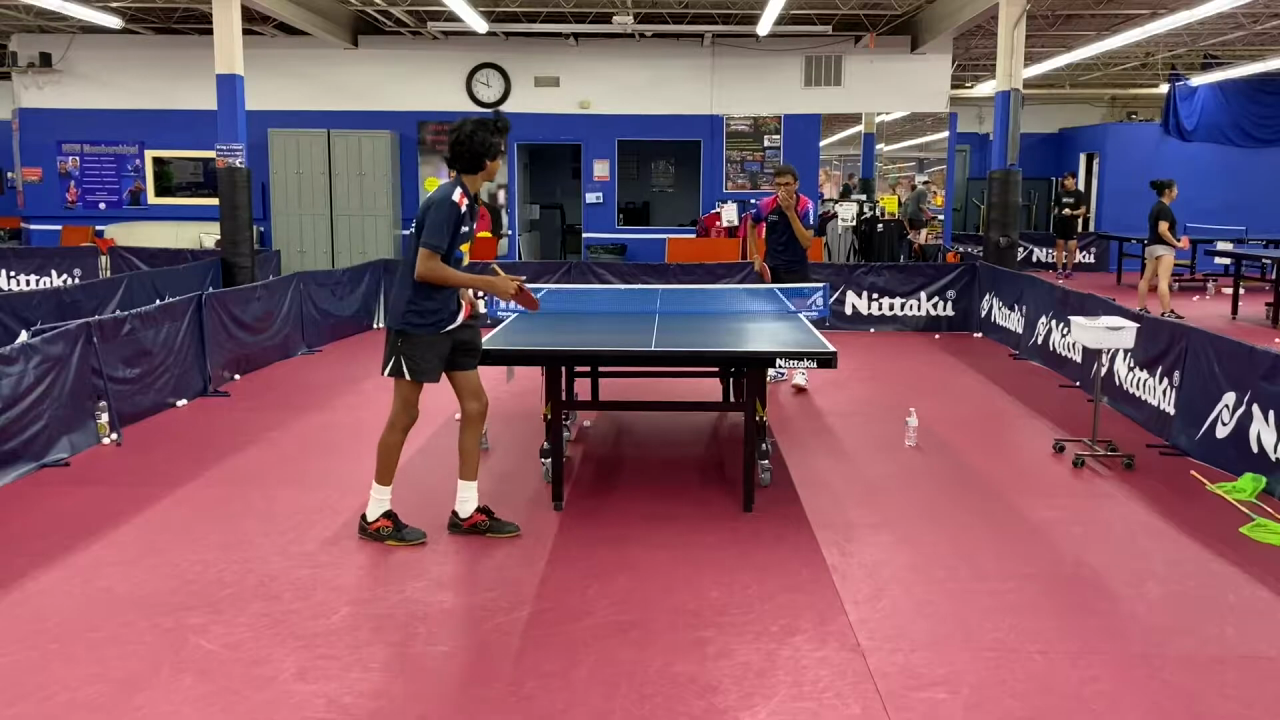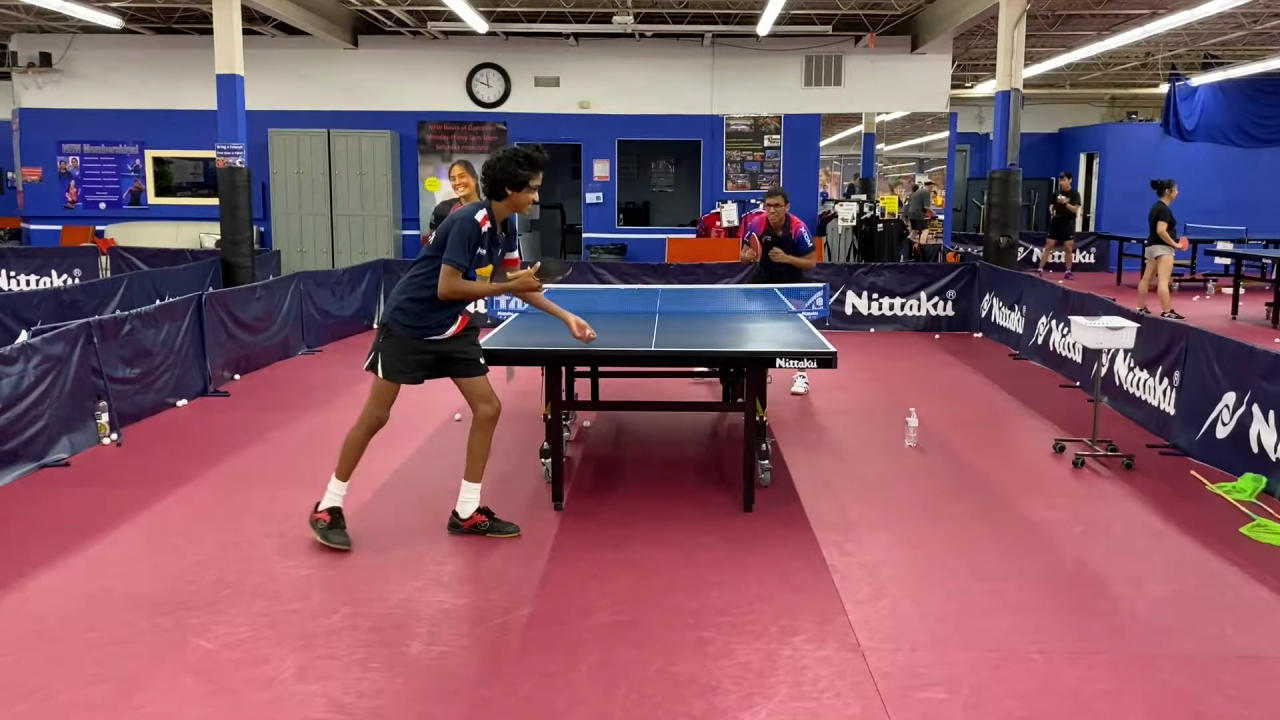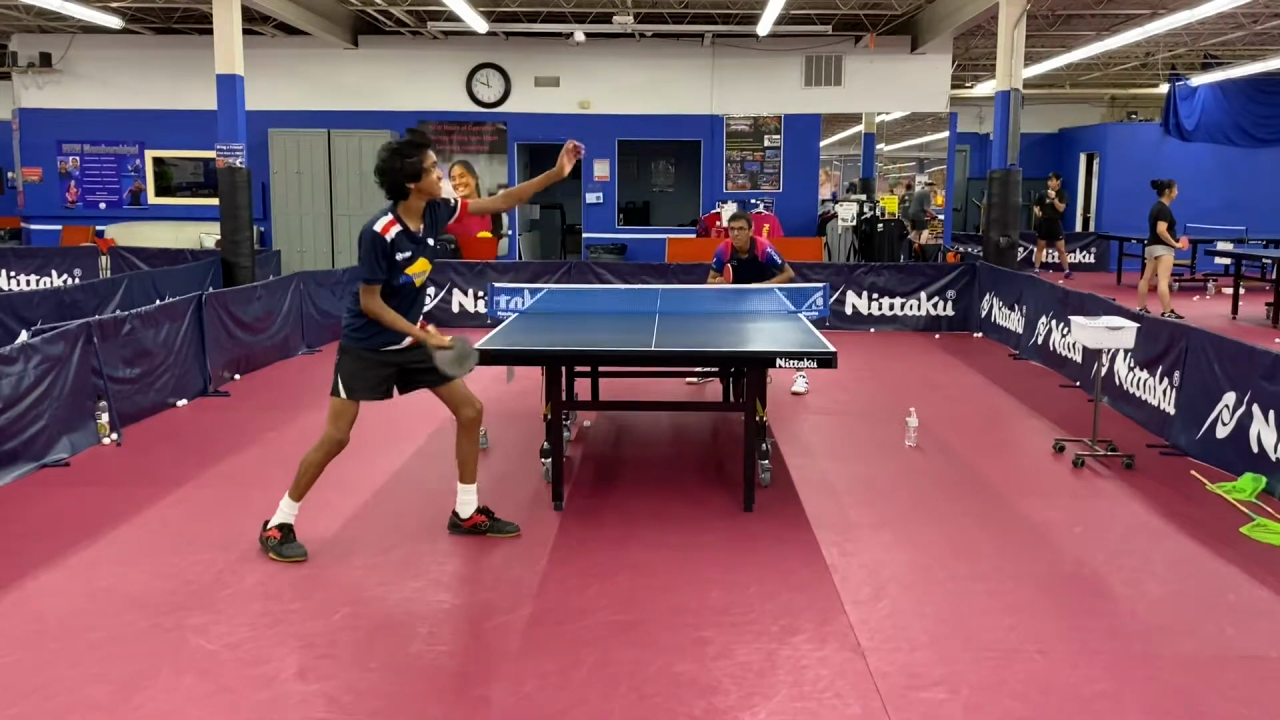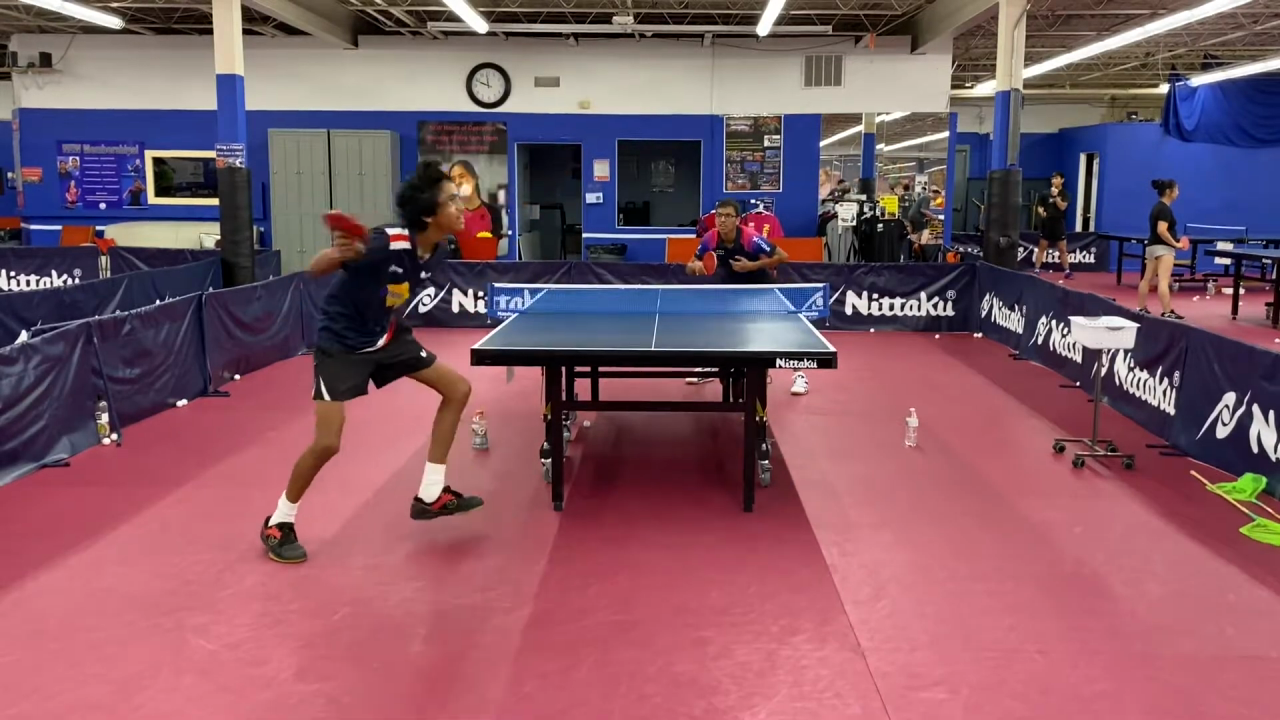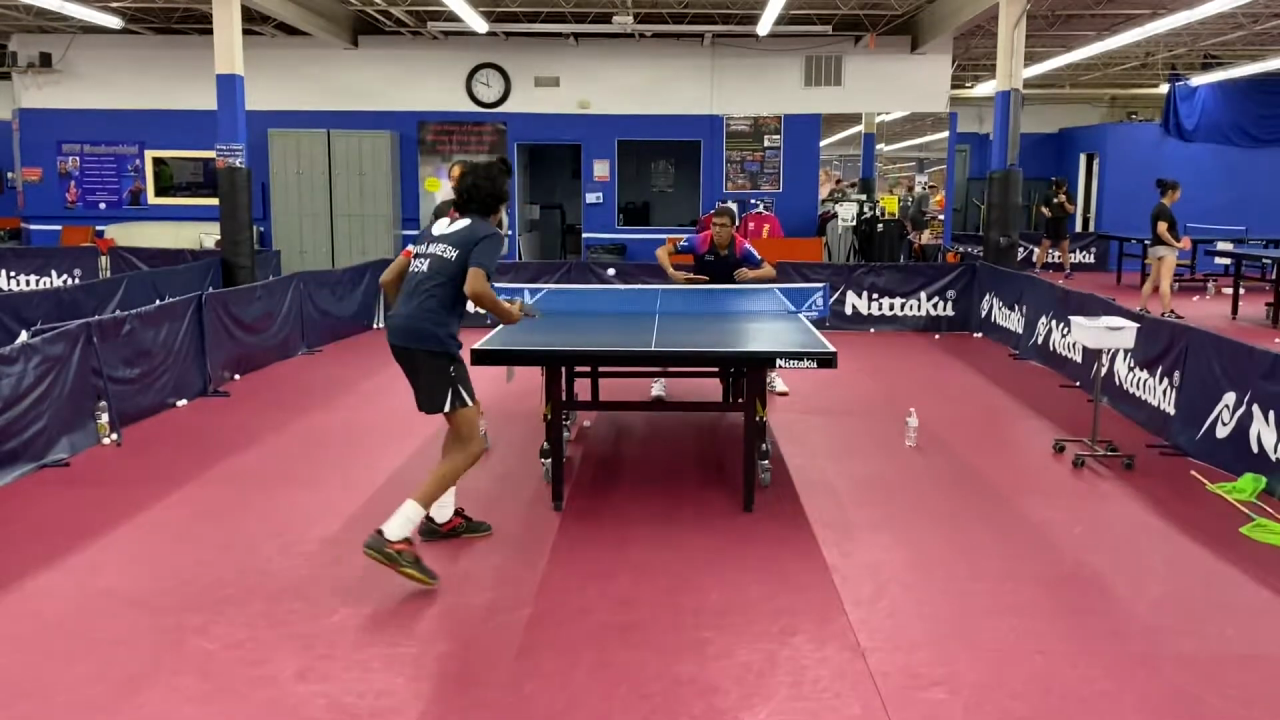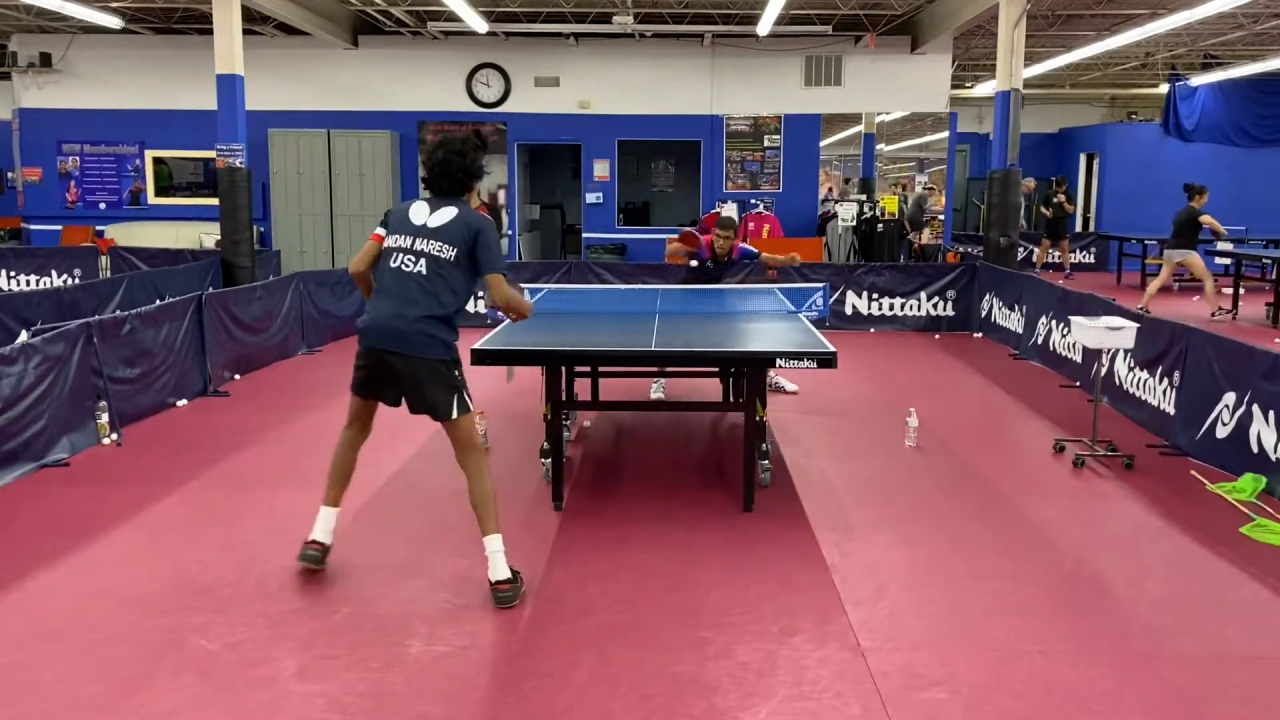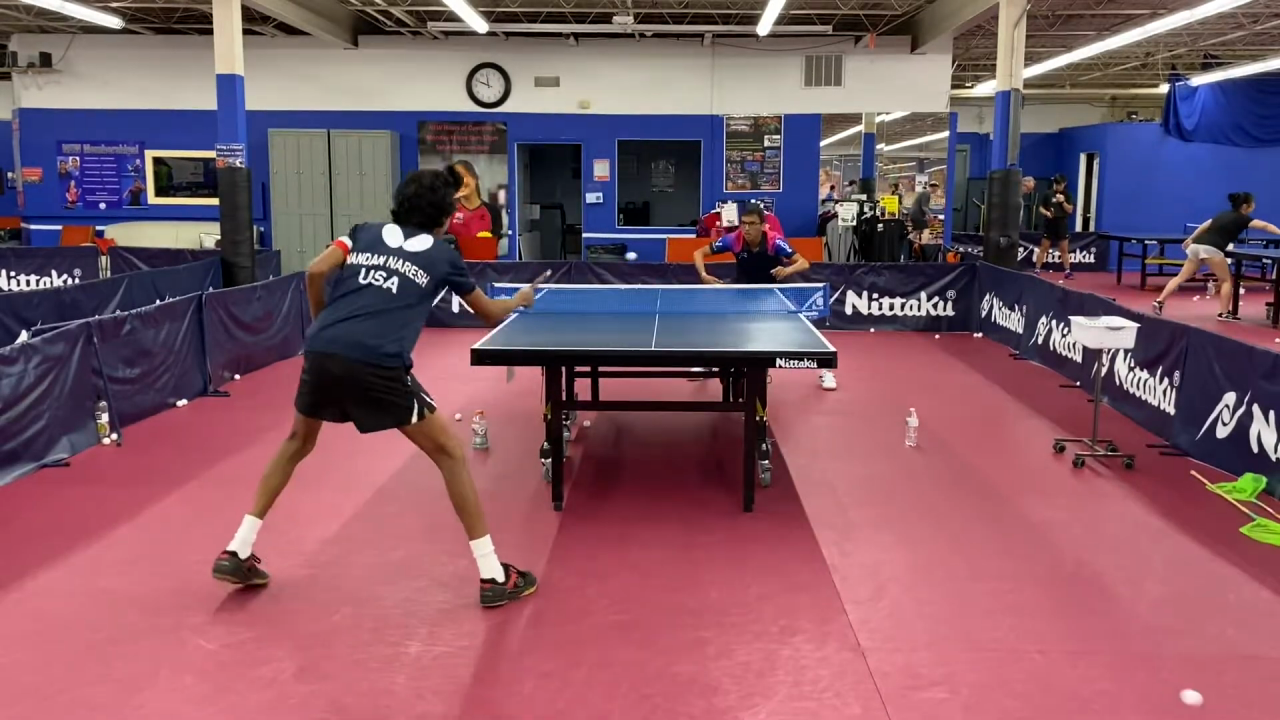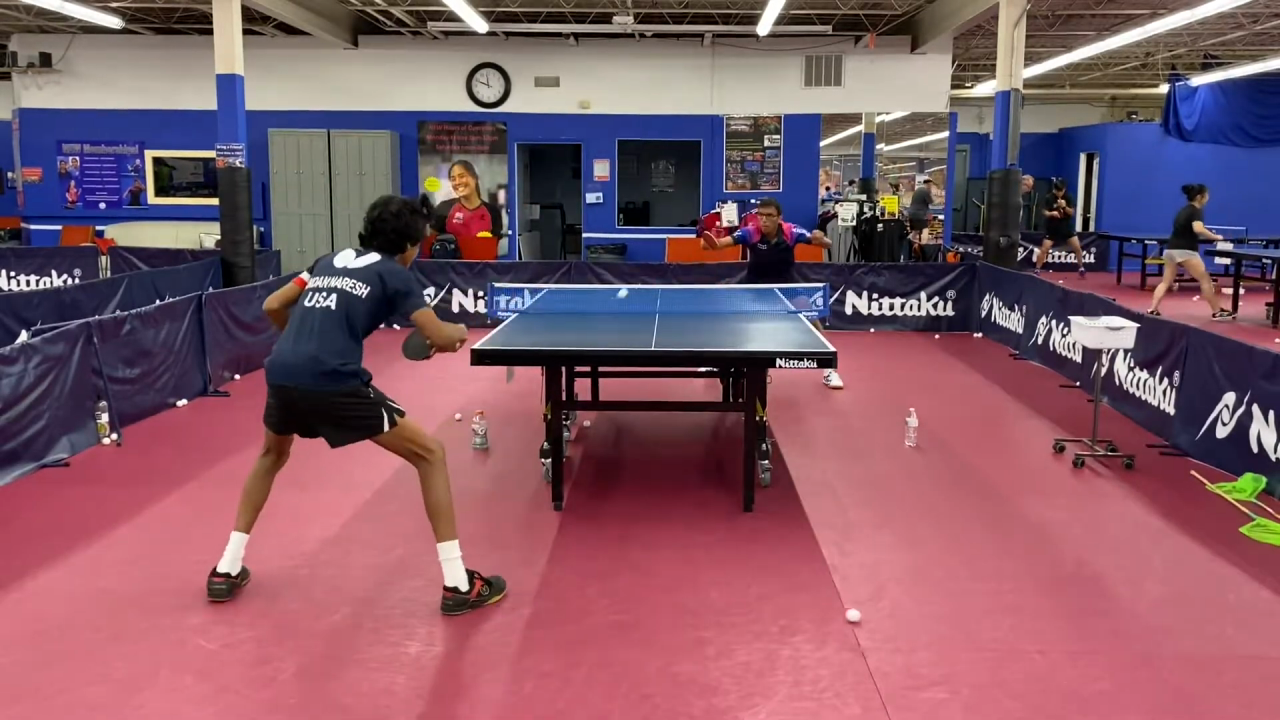
dt=0.5s
person 1, frame 1
left shoulder: (465, 199)
right shoulder: (447, 202)
right elbow: (425, 269)
left wrist: (488, 285)
right wrist: (485, 284)
left hip: (451, 321)
right hip: (417, 322)
left knee: (475, 406)
right knee: (404, 416)
left ankle: (466, 512)
right ankle: (376, 515)
person 1, frame 2
left shoulder: (502, 230)
right shoulder: (469, 222)
left elbow: (517, 282)
right elbow: (447, 287)
left wrist: (565, 315)
right wrist: (508, 288)
left hip: (452, 329)
right hip: (408, 325)
left knee: (487, 409)
right knee: (375, 416)
left ankle: (467, 512)
right ankle: (330, 507)
person 1, frame 3
left shoulder: (434, 210)
right shoulder: (378, 234)
left elbow: (494, 203)
right elbow: (368, 302)
left wrist: (555, 174)
right wrist: (423, 334)
left hip: (412, 338)
right hip: (366, 344)
left knee: (471, 412)
right knee: (337, 436)
left ankle: (467, 513)
right ankle: (279, 524)
person 1, frame 4
left shoulder: (439, 247)
right shoulder: (386, 242)
right elbow: (316, 267)
right wrist: (342, 252)
left hip: (384, 335)
right hip: (341, 342)
left knee: (458, 388)
right knee: (327, 442)
left ankle: (431, 494)
right ankle: (279, 523)
person 1, frame 5
left shoulder: (436, 228)
right shoulder: (487, 235)
left elbow: (388, 279)
right elbow: (474, 289)
right wrist: (506, 312)
left hip: (401, 333)
right hip: (431, 339)
left knee: (463, 417)
right knee: (471, 444)
left ankle: (441, 516)
right ankle: (393, 535)
person 1, frame 6
left shoulder: (398, 214)
right shoulder: (477, 225)
left elbow: (358, 269)
right elbow: (502, 297)
right wrist: (523, 310)
left hip: (376, 335)
right hip: (429, 345)
left knee: (355, 429)
right knee: (471, 452)
left ankle: (320, 538)
right ankle: (499, 573)
person 1, frame 7
left shoulder: (365, 233)
right shoulder: (442, 256)
left elbow: (316, 271)
right elbow: (492, 314)
right wrist: (523, 298)
left hip: (324, 352)
right hip: (378, 365)
left knee: (297, 445)
right knee: (450, 455)
left ankle: (237, 552)
right ankle: (492, 574)
person 1, frame 8
left shoulder: (328, 261)
right shoulder: (394, 275)
left elbow: (272, 306)
right elbow: (440, 339)
right wrist: (461, 332)
left hip: (281, 375)
right hip: (336, 382)
left knee: (271, 456)
right knee: (430, 455)
left ankle: (228, 569)
right ankle: (457, 582)
person 2, frame 1
left shoulder: (806, 206)
right shoulder: (765, 205)
left elbow: (807, 242)
right elbow: (749, 226)
left wrist: (790, 212)
right wrist: (755, 256)
left hip: (797, 271)
right hip: (771, 269)
left ankle: (801, 370)
right ankle: (779, 368)
person 2, frame 2
left shoulder: (798, 228)
right shoulder: (756, 223)
left elbow: (811, 263)
right elbow: (744, 253)
left wrist: (786, 258)
right wrist: (748, 256)
left hip: (790, 278)
right hip: (763, 276)
left ankle: (801, 375)
person 2, frame 3
left shoulder: (764, 248)
right shoulder: (723, 250)
left elbow: (789, 274)
right elbow: (710, 281)
left wrist: (764, 286)
right wrist: (718, 283)
left ankle: (800, 375)
right ankle: (710, 366)
person 2, frame 4
left shoulder: (751, 238)
right shoulder: (710, 239)
left elbow: (782, 256)
right elbow: (689, 267)
left wrist: (751, 266)
right wrist: (696, 266)
left hip: (759, 284)
right hip: (731, 284)
left ankle: (799, 375)
right ankle: (709, 367)
person 2, frame 5
left shoulder: (742, 247)
right shoulder: (699, 242)
left elbow: (771, 273)
right elbow: (662, 251)
left wrist: (752, 274)
right wrist: (671, 272)
left ankle: (769, 377)
right ankle: (660, 380)
person 2, frame 6
left shoulder: (739, 250)
right shoulder: (701, 245)
left elbow: (769, 259)
right elbow: (670, 252)
left wrist: (789, 260)
right wrist: (681, 248)
left ankle: (769, 377)
right ankle: (659, 381)
person 2, frame 7
left shoulder: (775, 241)
right shoulder: (732, 240)
left elbow: (804, 264)
right elbow: (698, 253)
left wrist: (787, 270)
right wrist: (704, 275)
left ankle: (824, 371)
person 2, frame 8
left shoulder: (791, 232)
right shoulder: (749, 233)
left elbow: (827, 245)
right elbow: (719, 243)
left wrist: (821, 239)
right wrist: (709, 242)
left hip: (785, 286)
right hip: (755, 287)
left knee: (811, 320)
left ankle: (828, 370)
